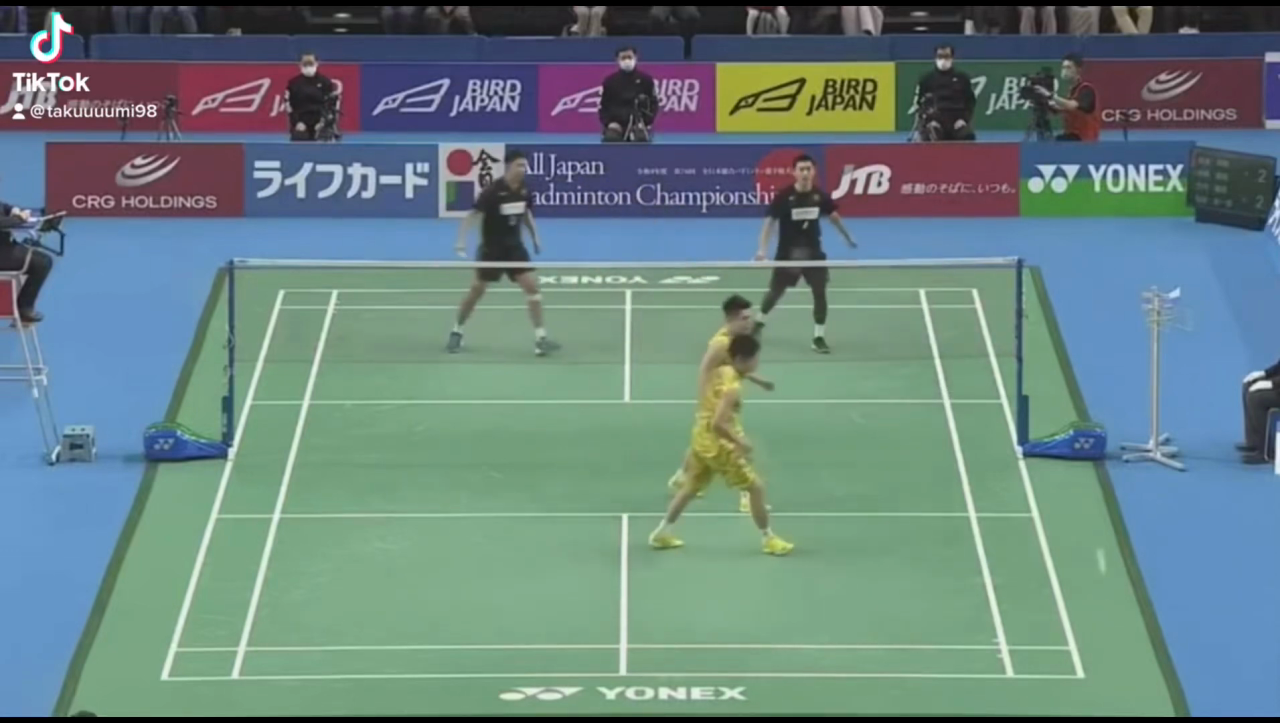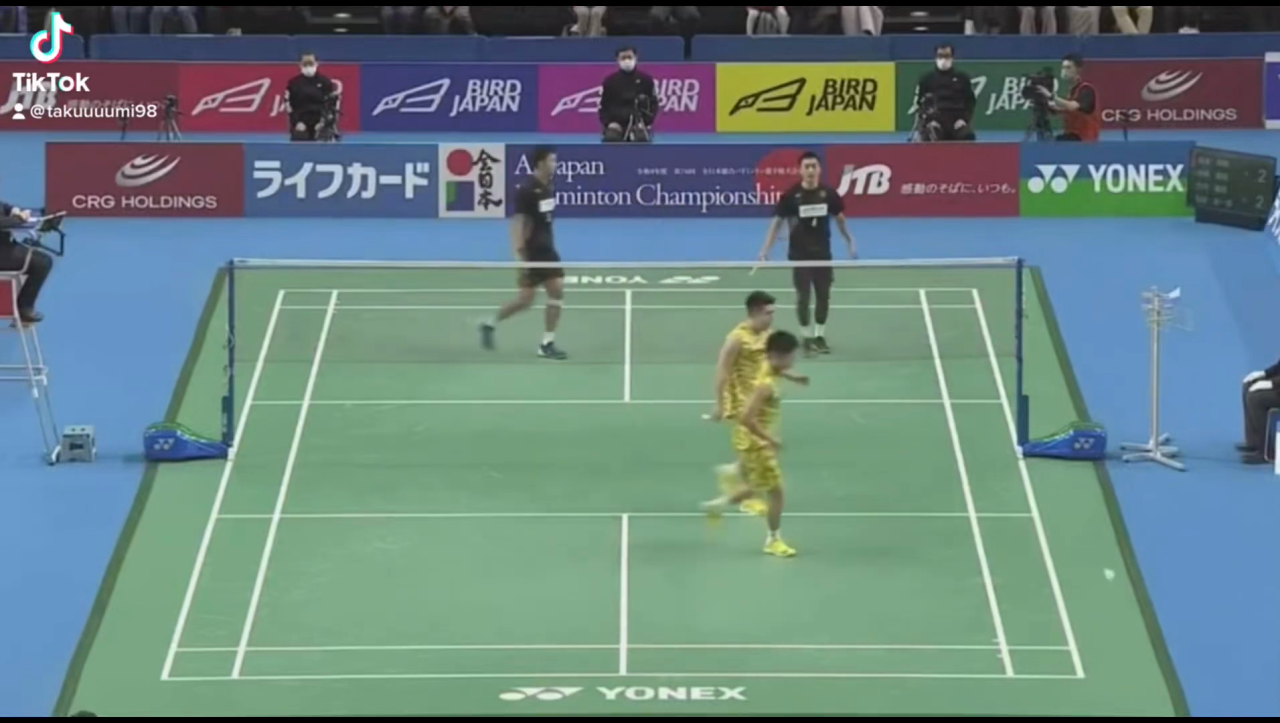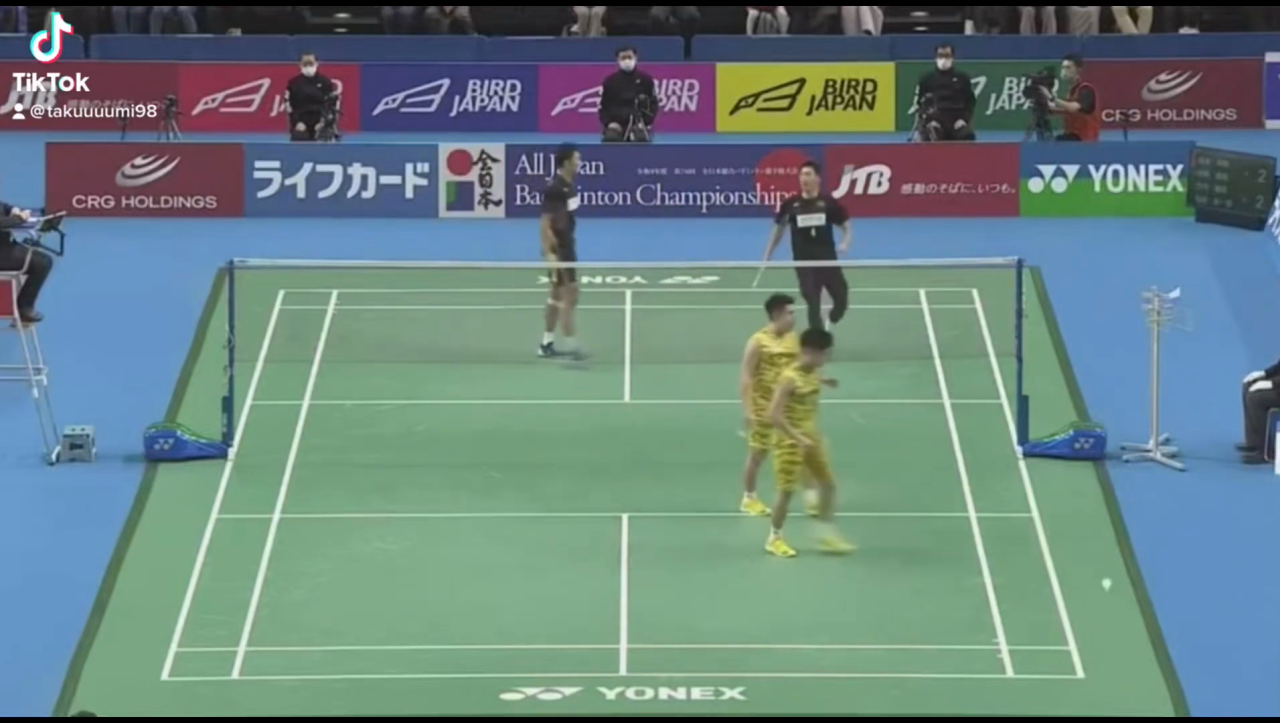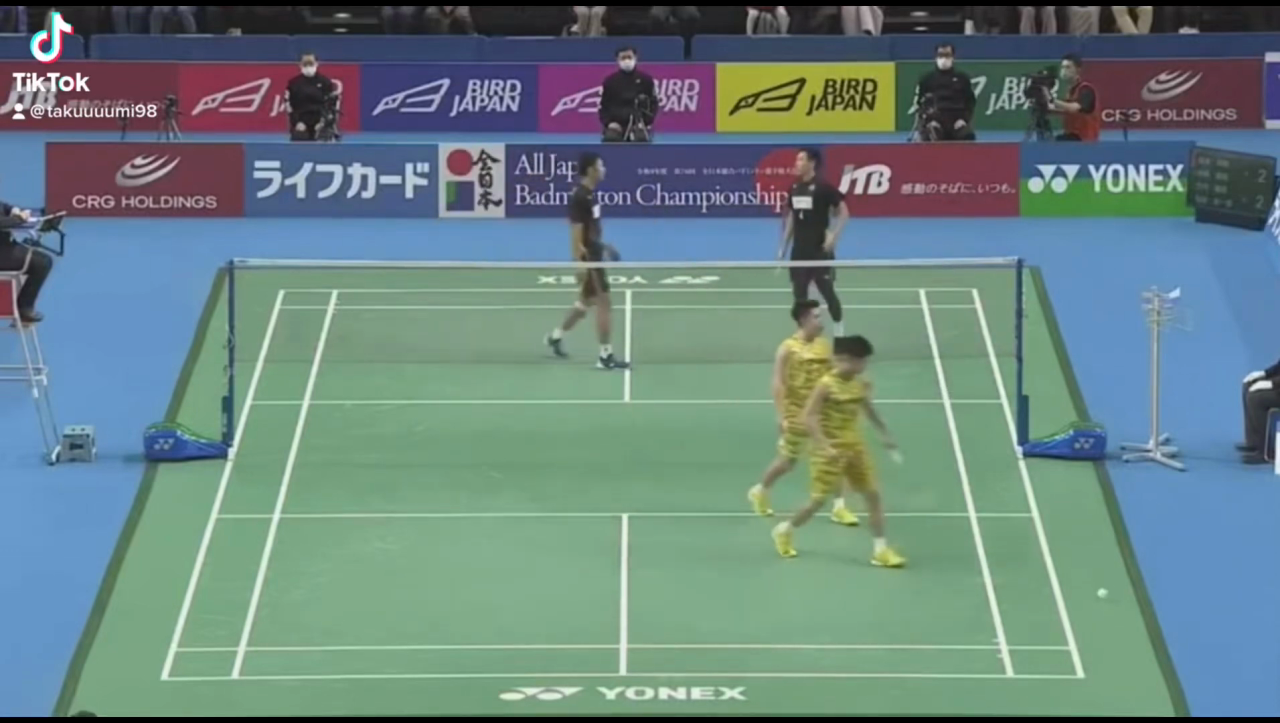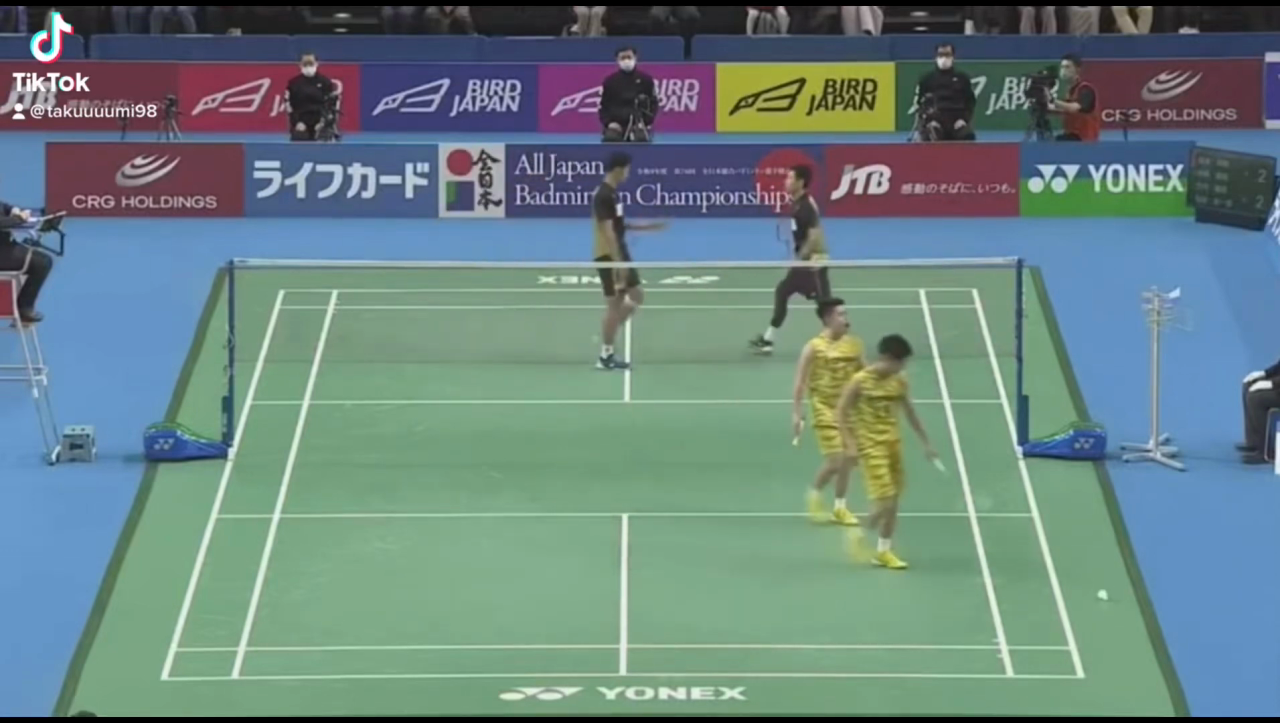
dt=0.2s
person 1, frame 1
left shoulder: (724, 373)
right shoulder: (733, 388)
left elbow: (705, 404)
right elbow: (717, 424)
right wrist: (740, 443)
left hip: (702, 442)
right hip: (718, 447)
left knee: (692, 487)
right knee: (756, 488)
left ankle: (662, 533)
right ankle: (768, 539)
person 1, frame 2
left shoulder: (767, 369)
right shoulder: (766, 384)
right elbow: (745, 418)
right wrist: (770, 438)
left hip: (753, 440)
right hip: (754, 443)
left knee: (756, 486)
right knee: (776, 490)
left ankle: (719, 505)
right ankle: (773, 539)
person 1, frame 3
left shoulder: (813, 374)
right shoulder: (789, 378)
right elbow: (774, 414)
right wrist: (799, 439)
left hip: (810, 438)
right hip: (789, 442)
left knee: (828, 485)
right knee: (787, 491)
left ankle: (828, 535)
right ankle: (775, 538)
person 1, frame 4
left shoulder: (860, 383)
right shoulder: (826, 385)
left elbow: (869, 410)
right elbow: (809, 418)
left wrist: (885, 434)
right wrist: (825, 447)
left hip: (855, 447)
right hip: (830, 450)
left knee: (874, 495)
right knee: (819, 500)
left ankle: (881, 551)
right ankle: (784, 531)
person 1, frame 5
left shoulder: (900, 382)
right shoulder: (860, 380)
left elbow: (910, 414)
right elbow: (841, 412)
left wrist: (926, 442)
right wrist: (850, 445)
left hip: (892, 444)
right hip: (871, 447)
left knee: (893, 500)
right knee: (885, 501)
left ankle: (883, 550)
right ankle: (858, 535)
person 2, frame 1
left shoulder: (735, 338)
right shoulder: (720, 344)
right elbow: (703, 376)
left wrist: (759, 381)
left ankle: (680, 479)
right ankle: (747, 498)
person 2, frame 2
left shoulder: (765, 334)
right shoulder: (737, 338)
right elbow: (721, 371)
right wrist: (719, 404)
right hip: (741, 401)
left ankle: (731, 472)
right ankle: (748, 499)
person 2, frame 3
left shoulder: (793, 339)
right shoulder: (758, 342)
right elbow: (746, 377)
right wrist: (747, 410)
right hip: (764, 407)
right knee: (757, 454)
left ankle: (811, 498)
right ankle: (749, 499)
person 2, frame 4
left shoulder: (825, 345)
right shoulder: (788, 348)
right elbow: (778, 384)
right wrist: (781, 417)
right hip: (796, 414)
right knee: (787, 461)
left ankle: (839, 507)
right ankle: (759, 491)
person 2, frame 5
left shoulder: (854, 343)
right shoulder: (814, 347)
right elbow: (799, 382)
right wrist: (796, 414)
right hip: (824, 412)
left knee: (846, 460)
right knee: (836, 461)
left ankle: (840, 506)
right ankle: (815, 495)
person 3, frame 1
left shoulder: (525, 190)
right shoulder: (492, 191)
right elbow: (472, 216)
left wrist: (534, 237)
right wrist: (461, 241)
left hip: (515, 247)
right hip: (491, 249)
left knee: (533, 287)
right knee: (476, 292)
left ankle: (541, 339)
right ankle: (457, 332)
person 3, frame 2
left shoulder: (549, 187)
right shoulder: (527, 190)
right elbow: (518, 222)
right wrist: (519, 252)
left hip: (546, 249)
right hip: (530, 251)
left knee: (557, 292)
right knee: (526, 300)
left ankle: (547, 343)
right ankle: (491, 324)
person 3, frame 3
left shoulder: (570, 185)
right shoulder: (555, 188)
right elbow: (545, 223)
right wrist: (549, 252)
left hip: (566, 246)
right hip: (557, 249)
left knee: (557, 295)
right knee: (571, 294)
left ankle: (547, 344)
right ankle: (570, 345)
person 3, frame 4
left shoulder: (589, 193)
right shoulder: (580, 197)
right elbow: (576, 233)
left wrist: (603, 246)
right wrist: (579, 262)
left hip: (593, 255)
right hip: (587, 258)
left knee: (587, 302)
right knee: (604, 302)
left ankle: (555, 337)
right ankle: (605, 356)
person 3, frame 5
left shoulder: (612, 193)
right shoulder: (604, 196)
right elbow: (607, 231)
left wrist: (650, 225)
right wrist: (618, 261)
left hip: (618, 255)
right hip: (609, 257)
left knee: (636, 297)
right knee: (615, 305)
left ankle: (607, 333)
right ankle: (605, 356)
person 4, frame 1
left shoulder: (820, 196)
right shoulder: (784, 196)
left elbow: (833, 217)
right elbow: (769, 223)
left wrist: (848, 238)
right wrist: (762, 249)
left hip: (813, 252)
right hip: (787, 253)
left knee: (820, 294)
right knee: (776, 292)
left ankle: (818, 337)
right ankle: (760, 322)
person 4, frame 2
left shoulder: (829, 194)
right shoulder: (790, 195)
left elbow: (840, 219)
right elbow: (777, 223)
left wrist: (850, 243)
right wrist: (765, 250)
left hip: (822, 253)
right hip: (799, 253)
left knee: (823, 295)
right knee: (804, 294)
left ankle: (819, 336)
right ankle: (806, 337)
person 4, frame 3
left shoulder: (829, 203)
right shoulder: (791, 205)
left elbow: (847, 227)
right elbow: (778, 231)
left wrist: (846, 243)
right wrist: (767, 258)
left hip: (828, 261)
right hip: (805, 262)
left knee: (841, 302)
right knee: (813, 302)
person 4, frame 4
left shoulder: (824, 187)
right shoulder: (795, 188)
left elbow: (843, 211)
left wrist: (832, 235)
right wrist: (784, 246)
left hip: (821, 248)
right hip: (800, 249)
left knee: (826, 292)
right knee: (799, 291)
left ankle: (839, 335)
person 4, frame 5
left shoulder: (805, 206)
right shoulder: (798, 203)
left elbow: (815, 235)
left wrist: (801, 257)
left hip: (813, 263)
right hip: (803, 261)
right knee: (781, 293)
right ankle: (768, 340)
